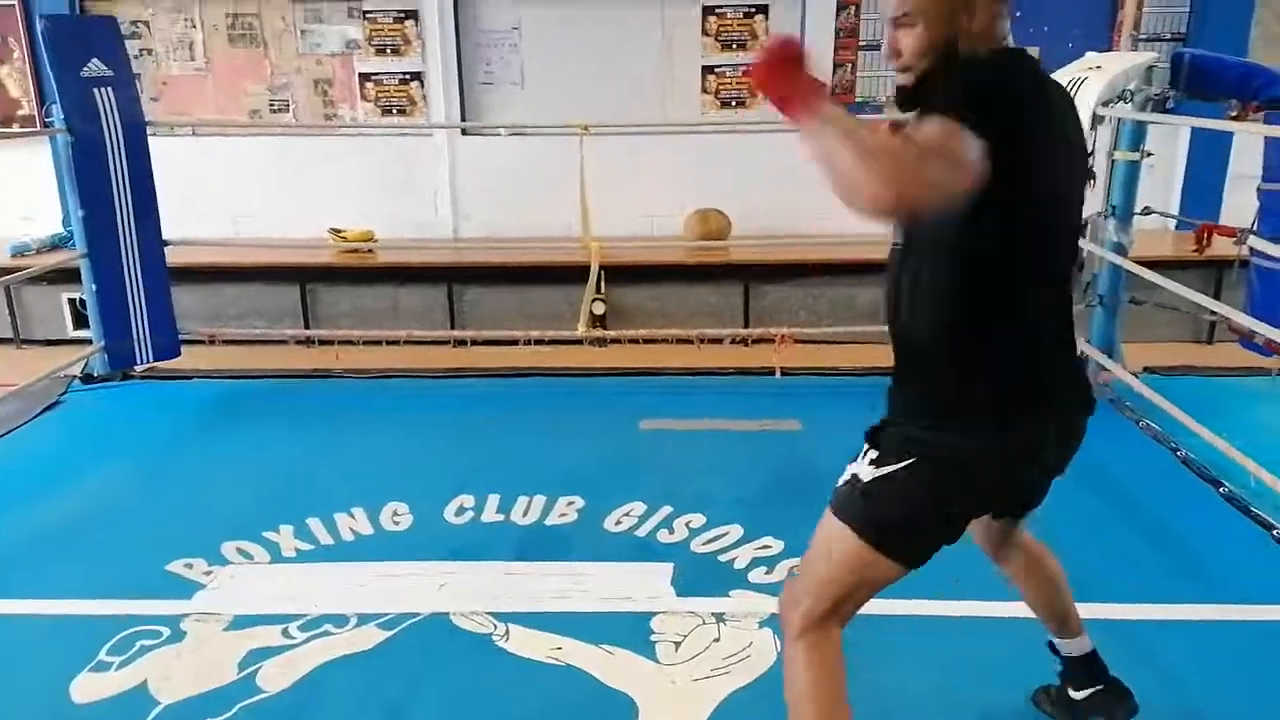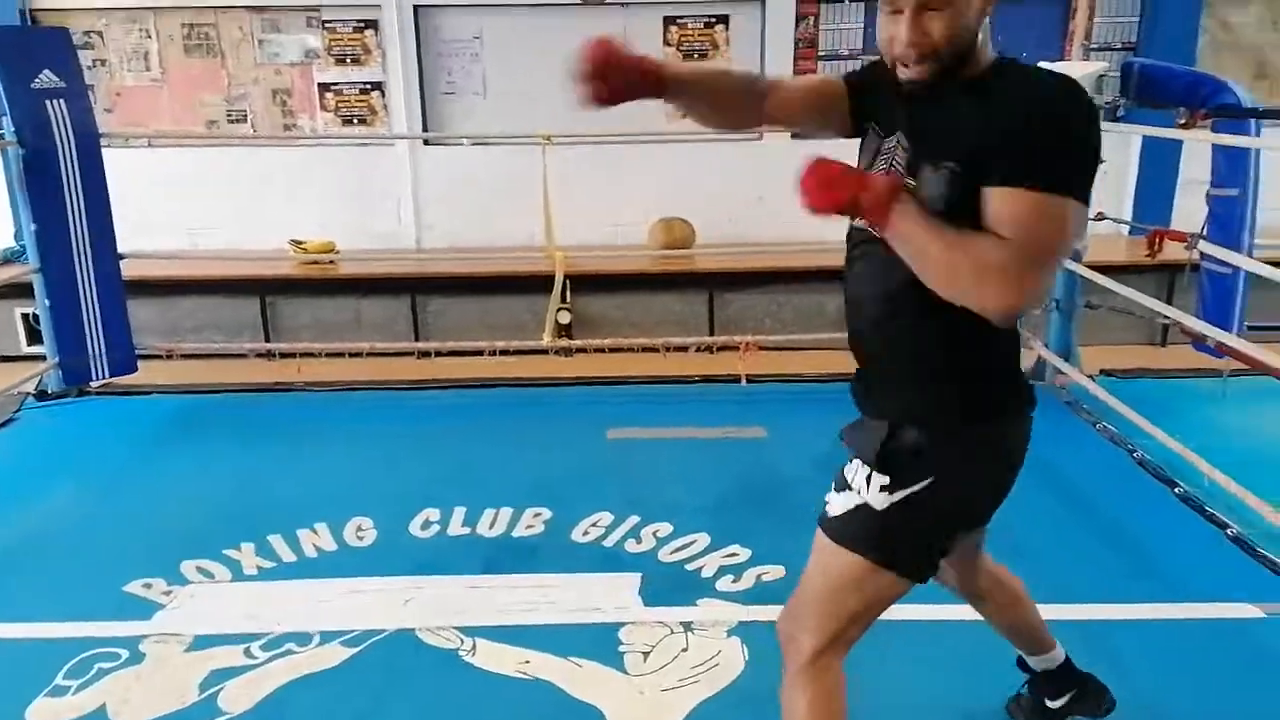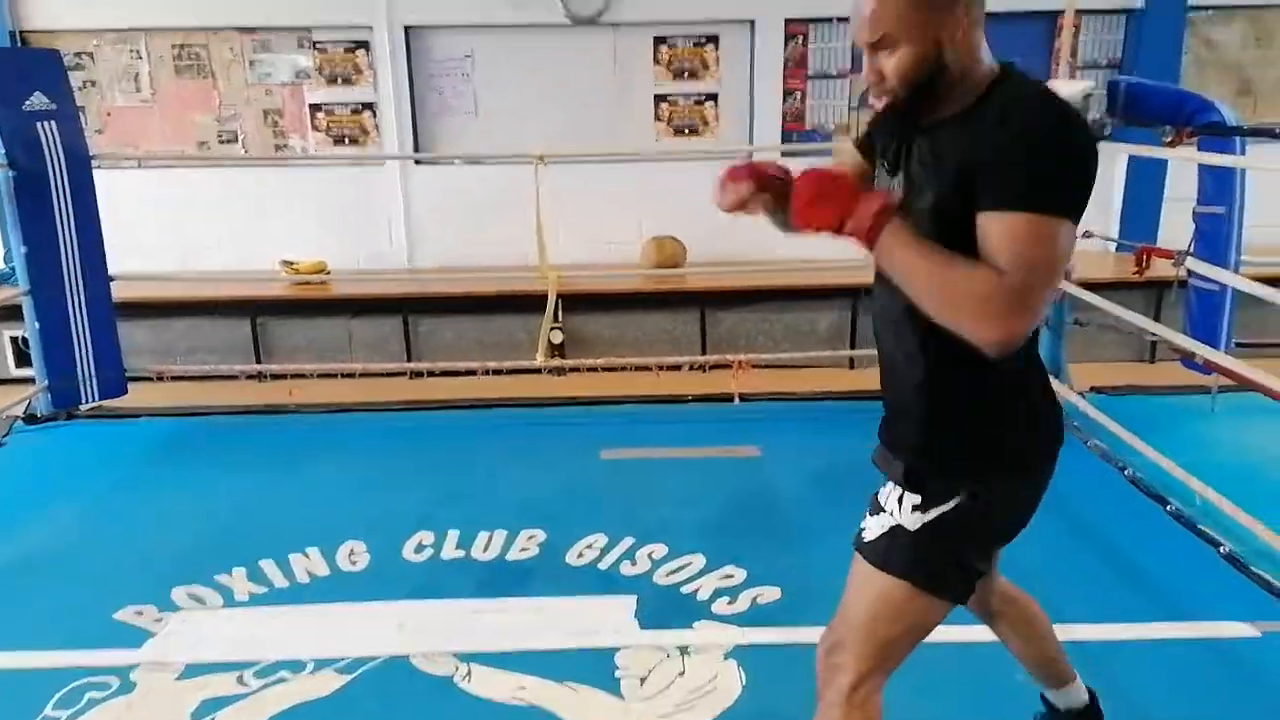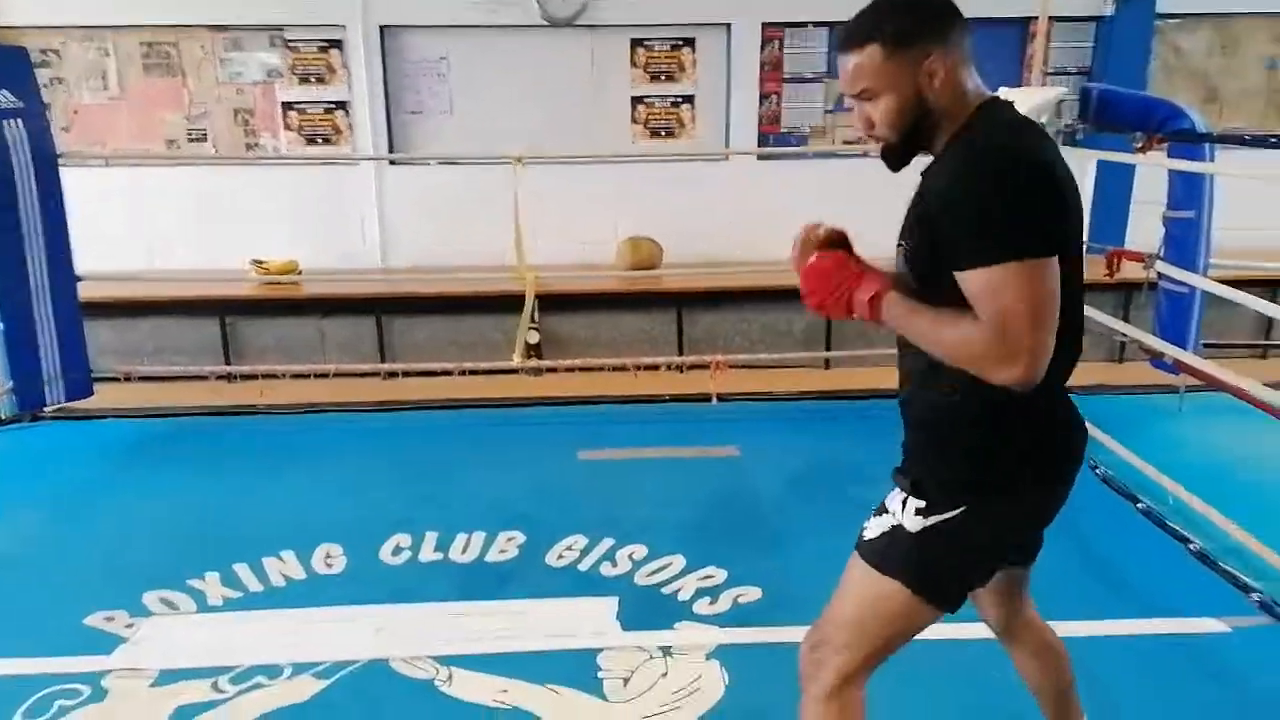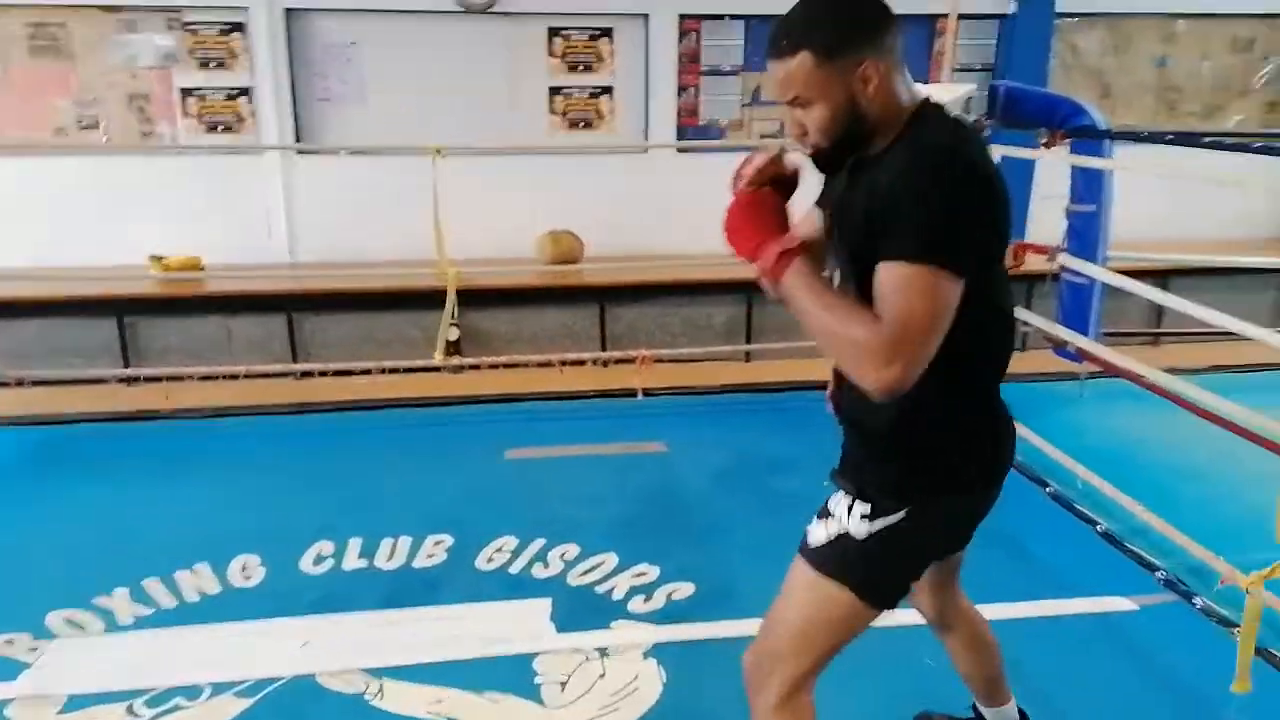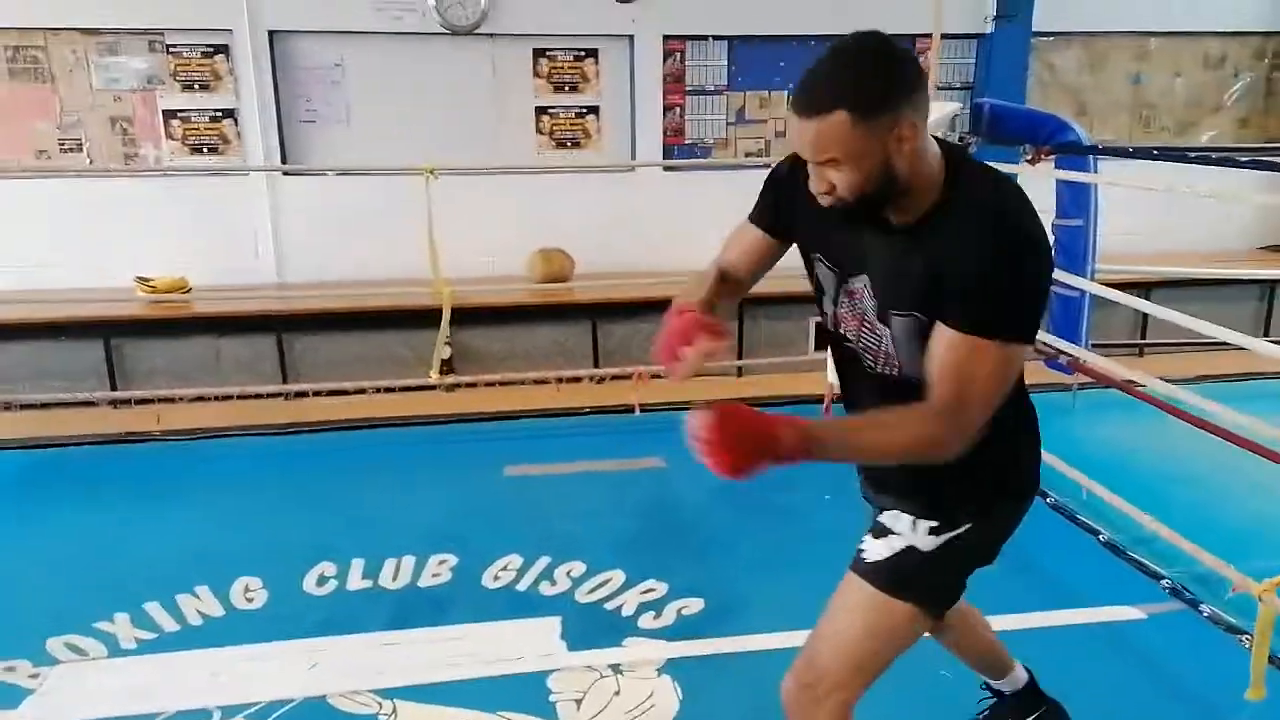
dt=0.2s
person 1, frame 1
left shoulder: (1005, 89)
right shoulder: (1018, 94)
left elbow: (887, 188)
left wrist: (804, 98)
left hip: (959, 423)
left knee: (807, 614)
right knee: (997, 533)
person 1, frame 2
left shoulder: (1045, 108)
right shoulder: (893, 85)
left elbow: (1009, 289)
right elbow: (760, 101)
left wrist: (877, 199)
right wrist: (647, 72)
left hip: (947, 428)
right hip: (911, 412)
left knee: (810, 638)
right knee: (958, 560)
person 1, frame 3
left shoulder: (1032, 130)
right shoulder: (910, 112)
left elbow: (1003, 315)
right elbow: (820, 201)
left wrist: (869, 219)
right wrist: (772, 188)
left hip: (973, 447)
right hip: (943, 435)
right knee: (977, 584)
person 1, frame 4
left shoulder: (996, 168)
right shoulder: (969, 154)
left elbow: (1014, 354)
right elbow: (933, 292)
left wrist: (868, 295)
right wrist: (843, 264)
left hip: (976, 470)
right hip: (1017, 454)
right knee: (1005, 610)
person 1, frame 5
left shoulder: (942, 176)
right shoulder: (869, 151)
left elbow: (886, 364)
right elbow: (825, 259)
left wrist: (776, 255)
right wrist: (770, 215)
left hip: (925, 469)
right hip: (951, 454)
right knee: (935, 595)
person 1, frame 6
left shoulder: (998, 235)
right shoulder: (810, 185)
left elbow: (946, 426)
right elbow: (731, 271)
left wrist: (783, 438)
right wrist: (697, 309)
left hip: (952, 494)
right knee: (924, 603)
